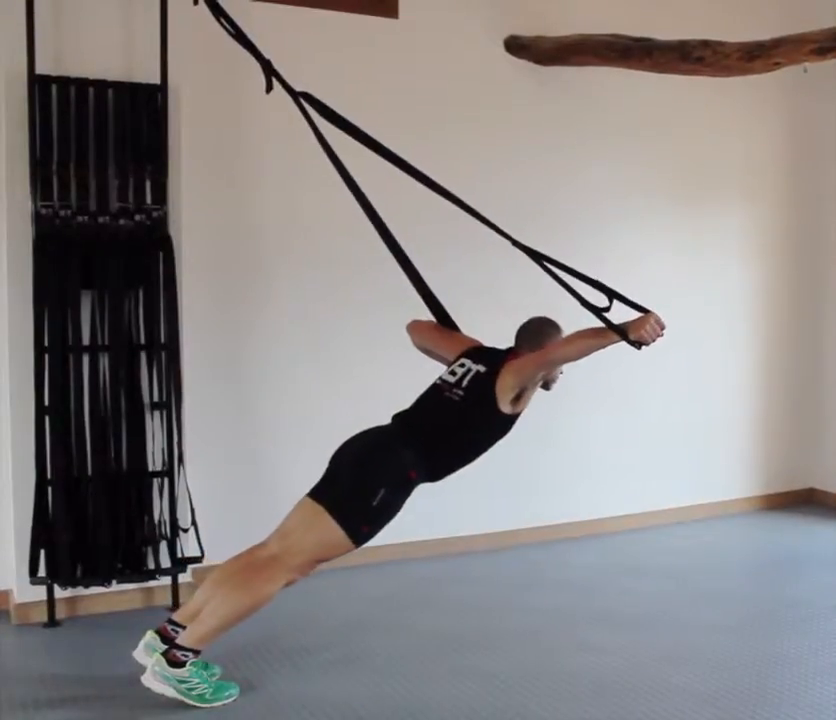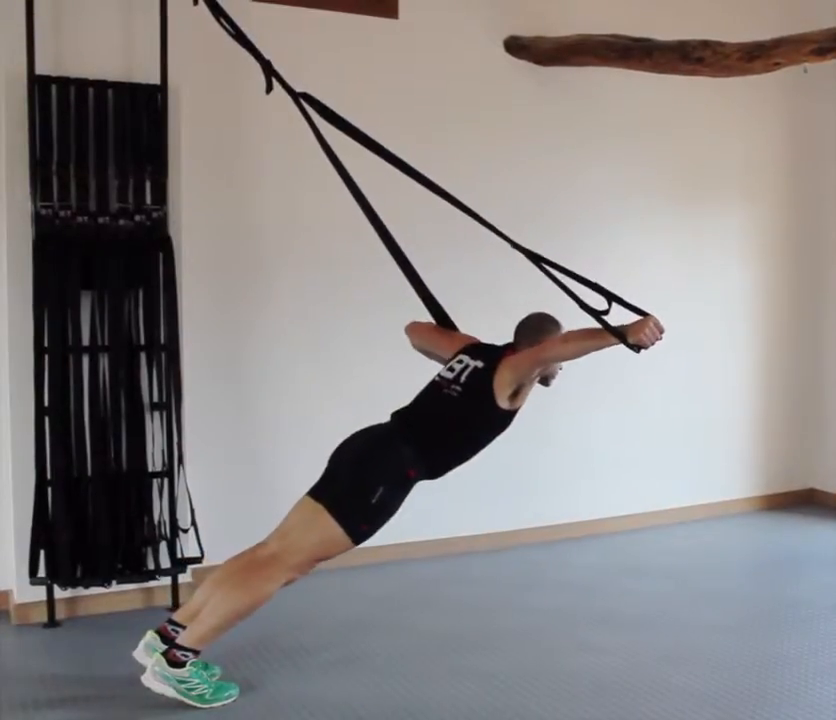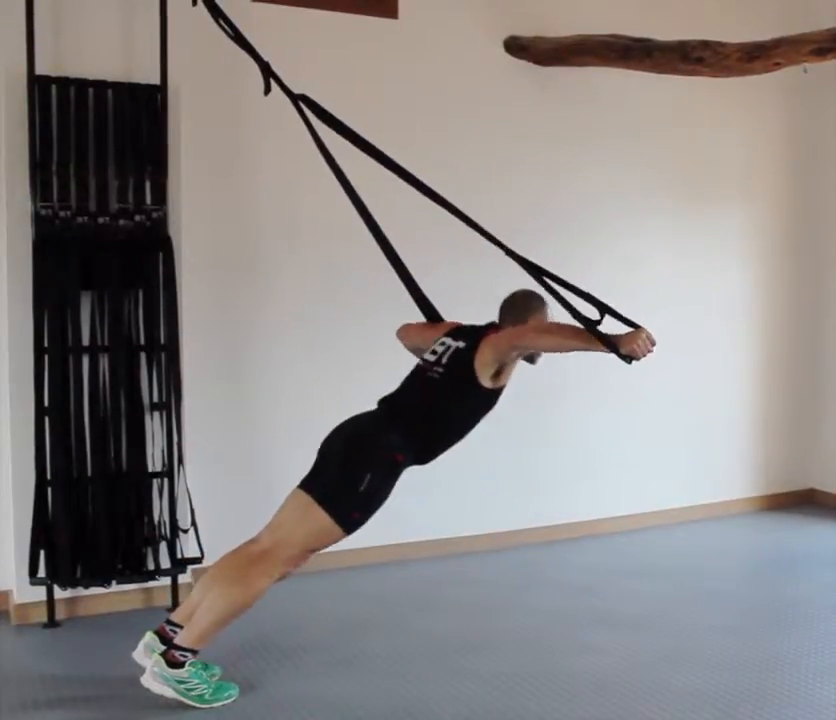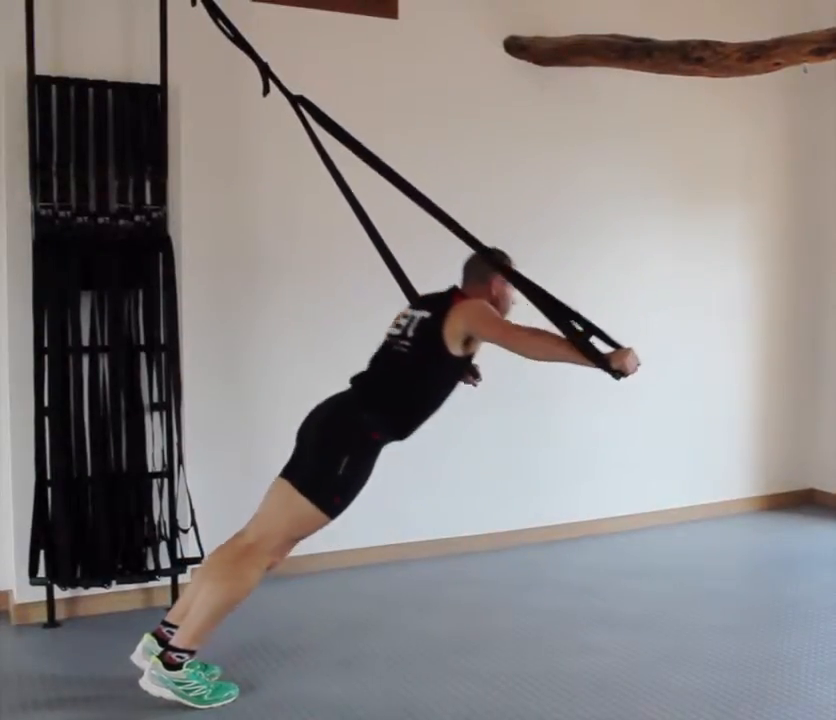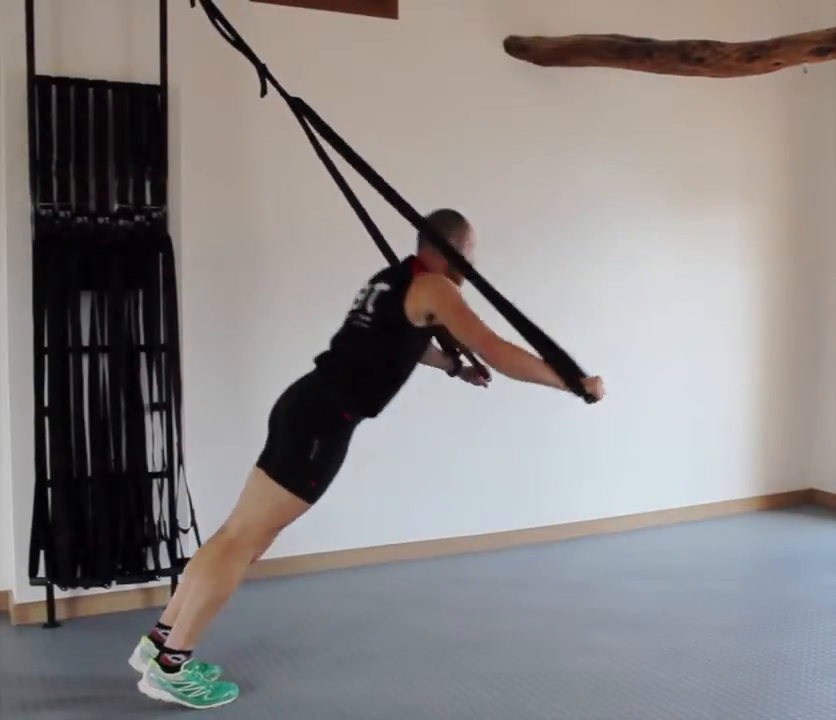
dt=0.3s
person 1, frame 1
left shoulder: (474, 354)
right shoulder: (518, 374)
left elbow: (416, 327)
right elbow: (557, 351)
right wrist: (625, 331)
left hip: (370, 451)
right hip: (389, 470)
left knee: (278, 551)
right knee: (285, 560)
left ankle: (167, 635)
right ankle: (177, 660)
person 1, frame 2
left shoulder: (474, 350)
right shoulder: (514, 370)
left elbow: (415, 329)
right elbow: (553, 349)
right wrist: (624, 334)
left hip: (370, 450)
right hip: (388, 468)
left knee: (278, 551)
right knee: (284, 560)
left ankle: (168, 634)
right ankle: (177, 659)
person 1, frame 3
left shoulder: (461, 332)
right shoulder: (499, 345)
left elbow: (406, 333)
right elbow: (539, 337)
right wrist: (619, 343)
left hip: (359, 439)
right hip: (375, 457)
left knee: (272, 546)
right knee: (277, 554)
left ankle: (167, 636)
right ankle: (176, 661)
person 1, frame 4
left shoulder: (429, 305)
right shoulder: (469, 313)
right elbow: (525, 340)
left wrist: (452, 361)
right wrist: (606, 359)
left hip: (338, 421)
right hip: (352, 437)
left knee: (260, 539)
right knee: (263, 544)
left ankle: (163, 640)
right ankle: (174, 662)
person 1, frame 5
left shoulder: (393, 279)
right shoulder: (434, 287)
right elbow: (497, 350)
left wrist: (460, 369)
right wrist: (575, 384)
left hip: (309, 404)
right hip: (324, 419)
left knee: (241, 533)
right knee: (245, 537)
left ankle: (160, 643)
right ankle: (170, 665)
